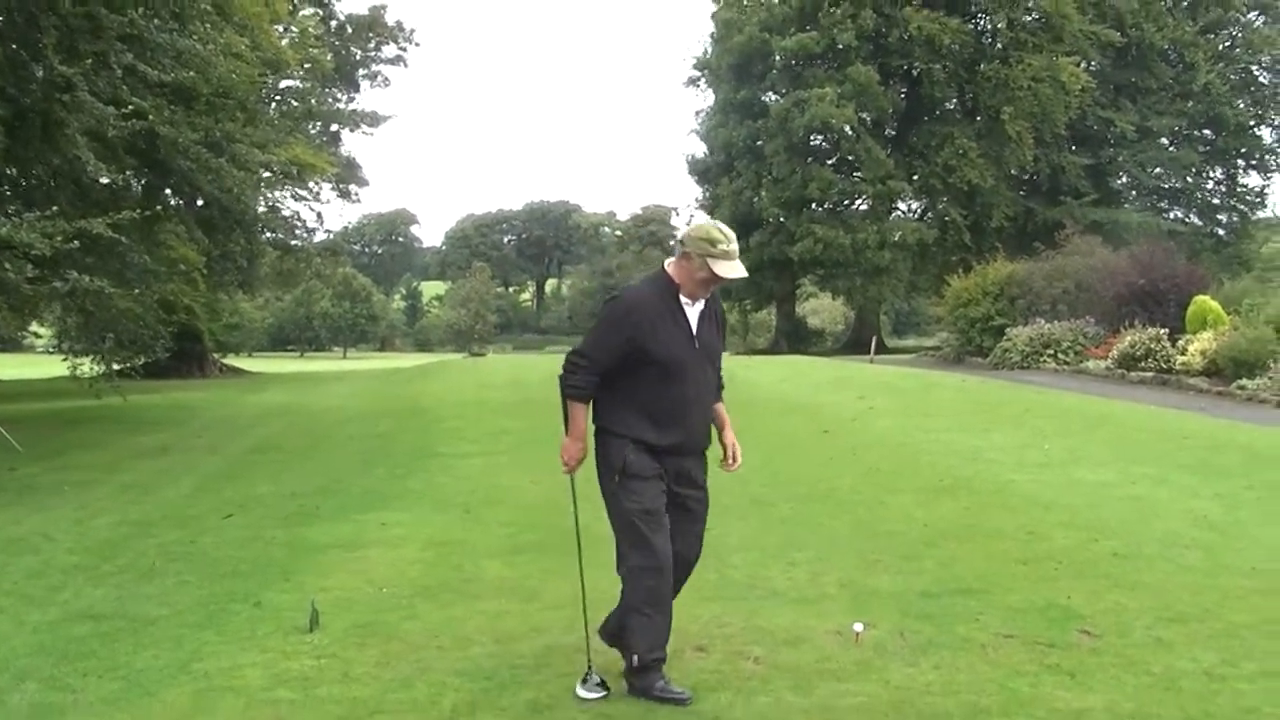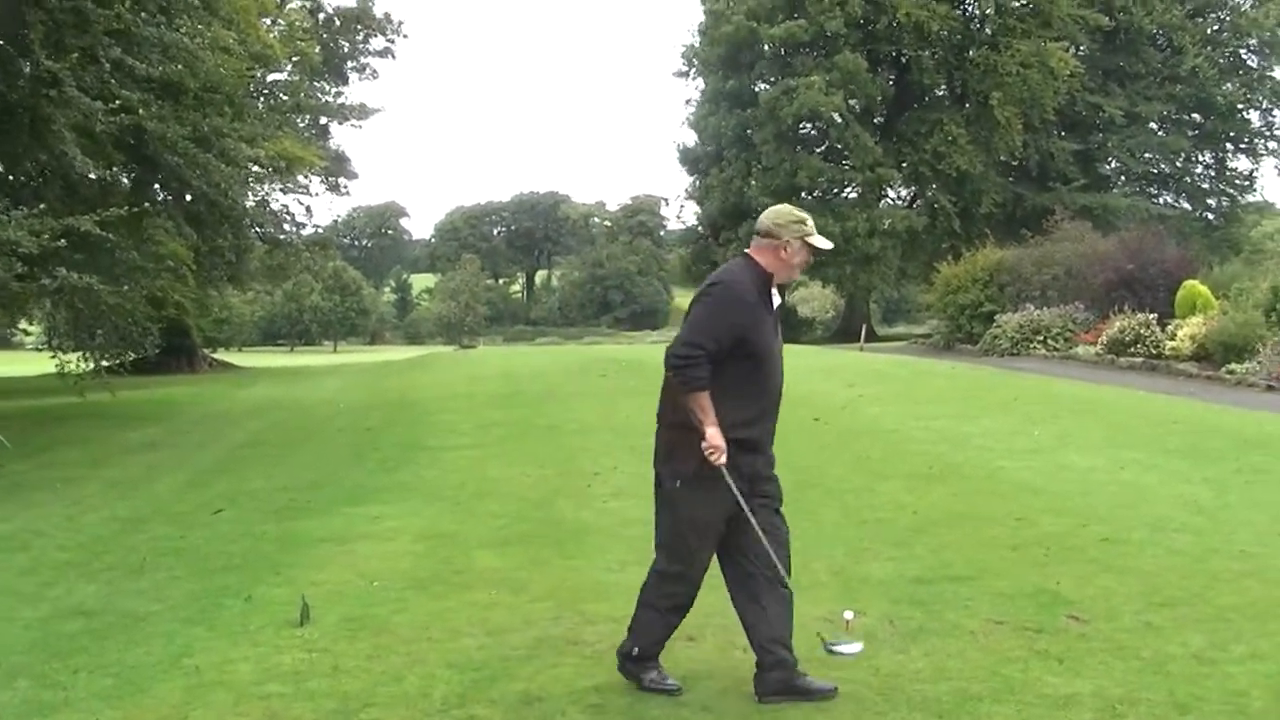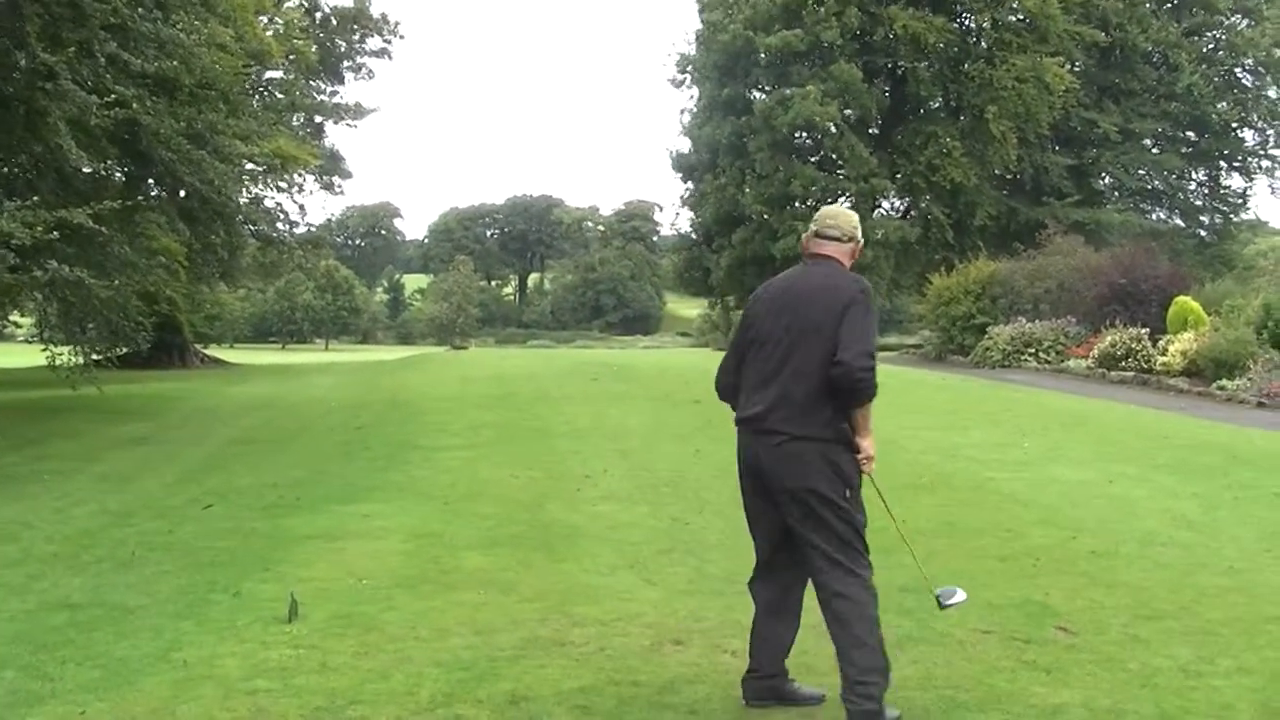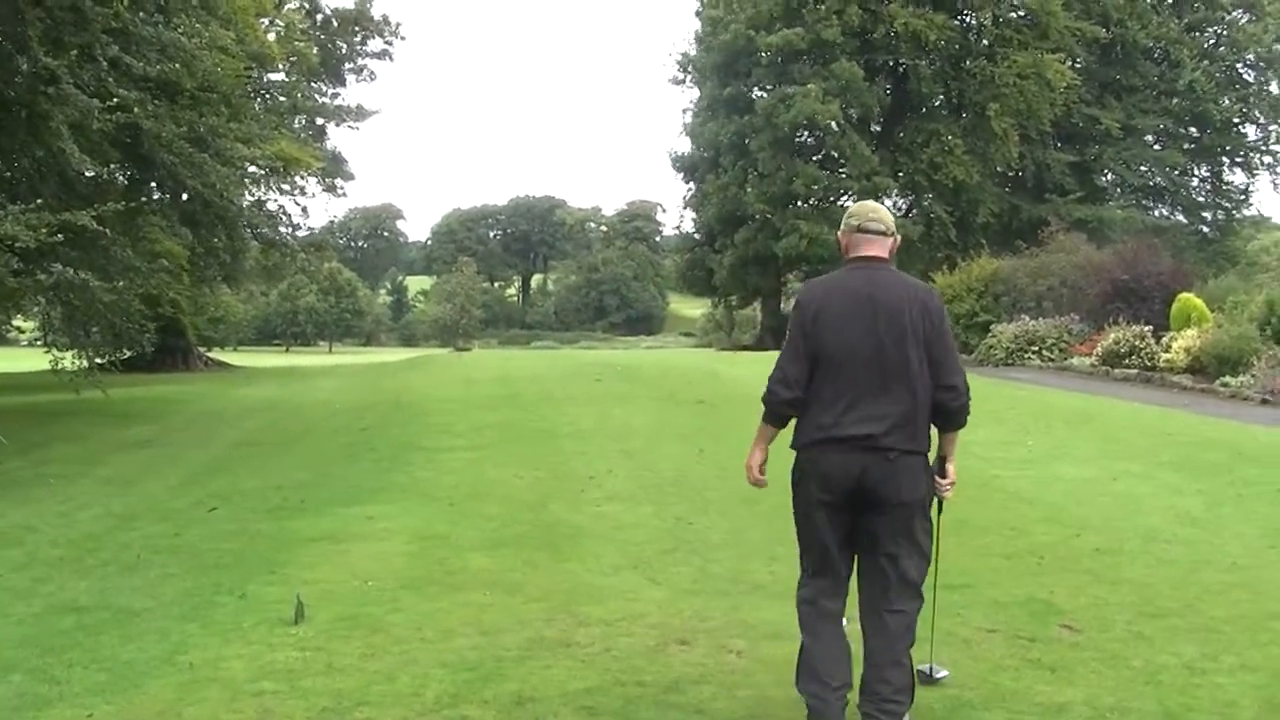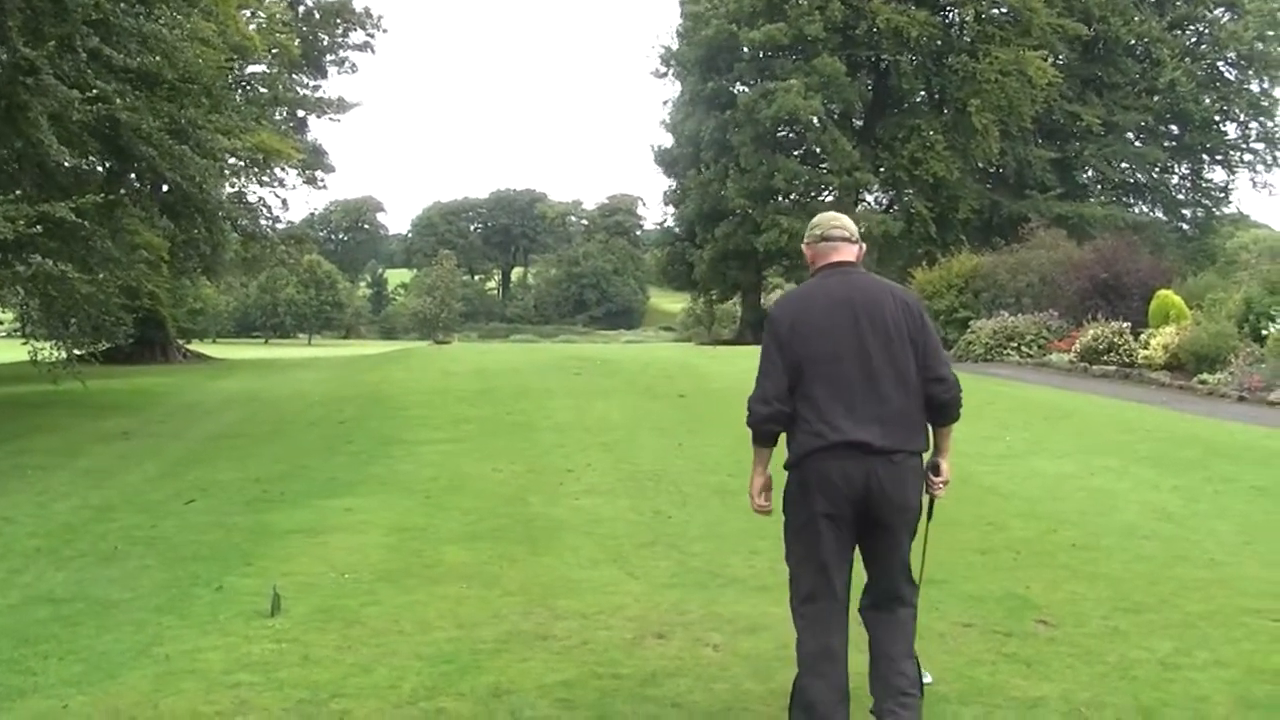
dt=0.5s
person 1, frame 1
left shoulder: (711, 307)
right shoulder: (634, 305)
right elbow: (581, 369)
left wrist: (725, 429)
right wrist: (576, 436)
left hip: (686, 455)
right hip: (633, 454)
left knee: (681, 555)
right knee: (651, 560)
left ankle: (622, 630)
right ankle: (644, 668)
person 1, frame 2
left shoulder: (762, 292)
right shoulder: (732, 289)
right elbow: (685, 359)
right wrist: (709, 428)
left hip: (743, 452)
right hip: (702, 451)
left knee: (766, 560)
right knee: (684, 558)
left ankle: (776, 672)
right ankle: (638, 654)
person 1, frame 3
left shoulder: (768, 291)
right shoulder: (853, 289)
left elbow: (728, 377)
right elbow: (854, 370)
right wrist: (862, 433)
left hip: (757, 446)
right hip: (813, 450)
left knee: (779, 566)
right knee: (845, 572)
left ankle: (765, 678)
person 1, frame 4
left shoulder: (814, 297)
right shoulder: (923, 300)
left elbow: (786, 389)
right elbow: (952, 394)
left wrist: (761, 446)
right wrist: (946, 459)
left hip: (823, 461)
right hip: (898, 464)
left knee: (821, 583)
right knee: (892, 592)
person 1, frame 5
left shoulder: (788, 309)
right shoulder: (902, 301)
left elbow: (769, 406)
right elbow: (943, 391)
left wrist: (760, 468)
right wrist: (941, 455)
left hip: (821, 470)
right hip: (896, 468)
left knee: (820, 601)
right knee: (892, 594)
